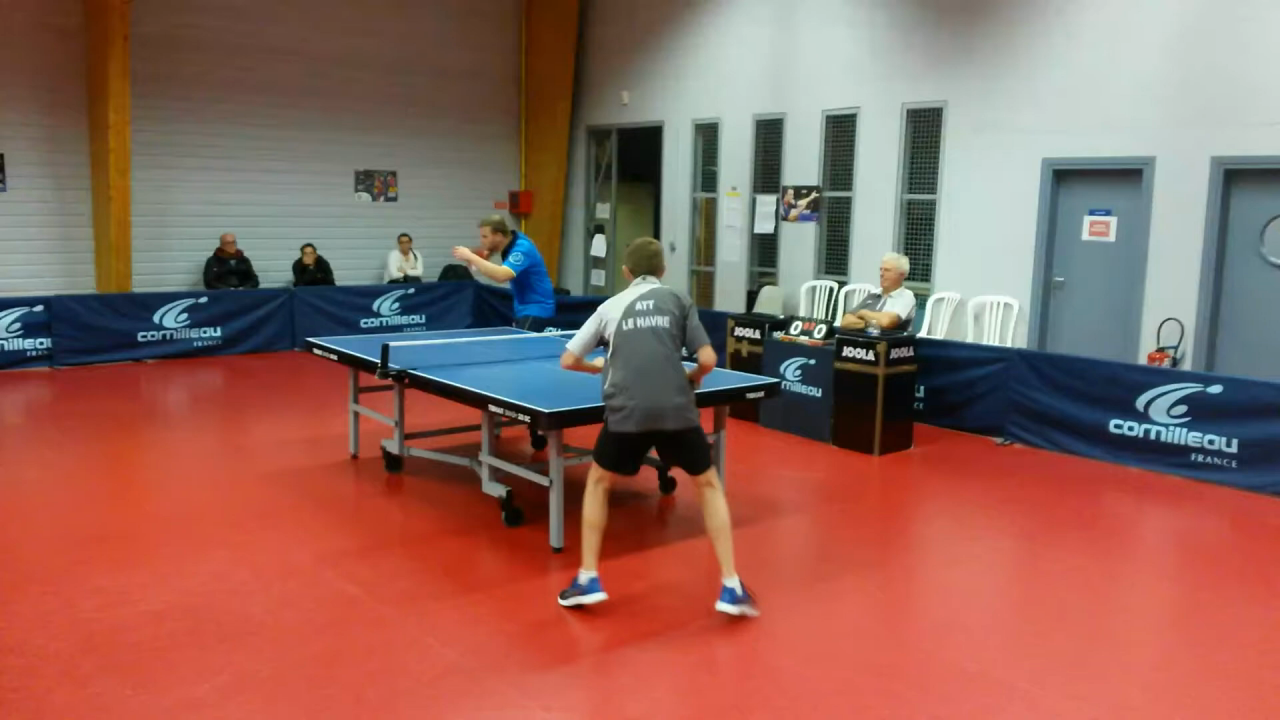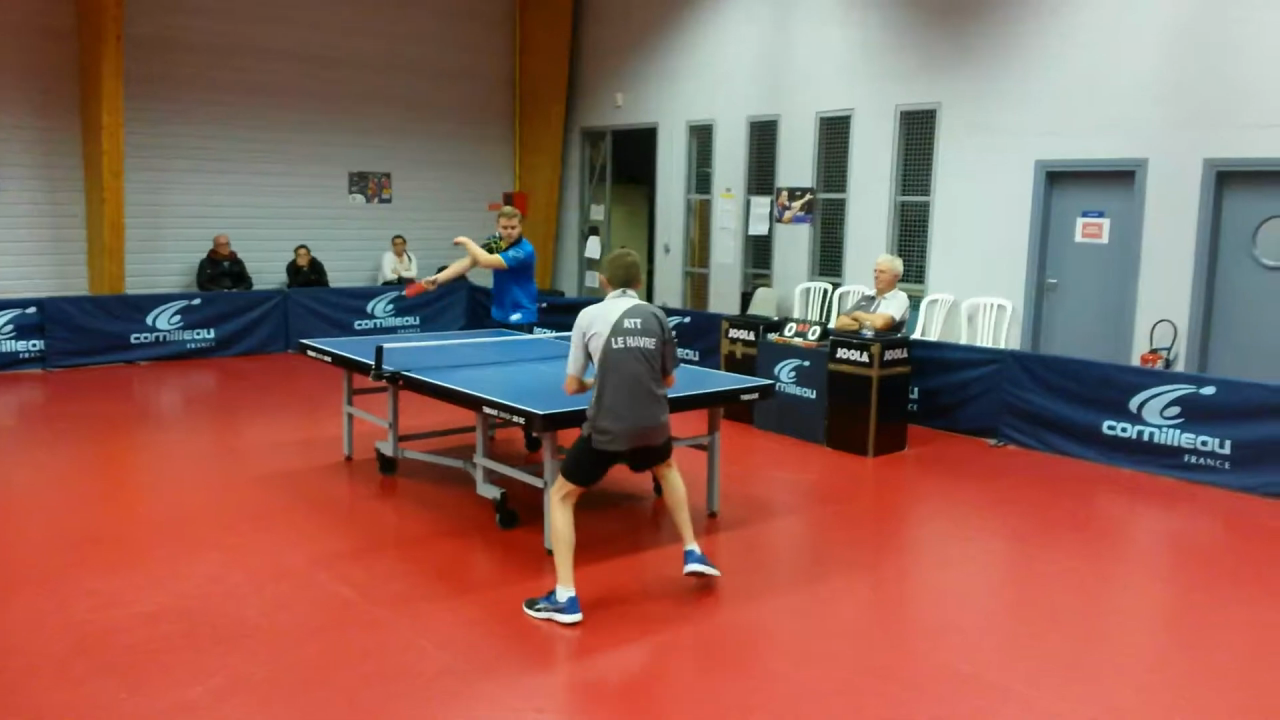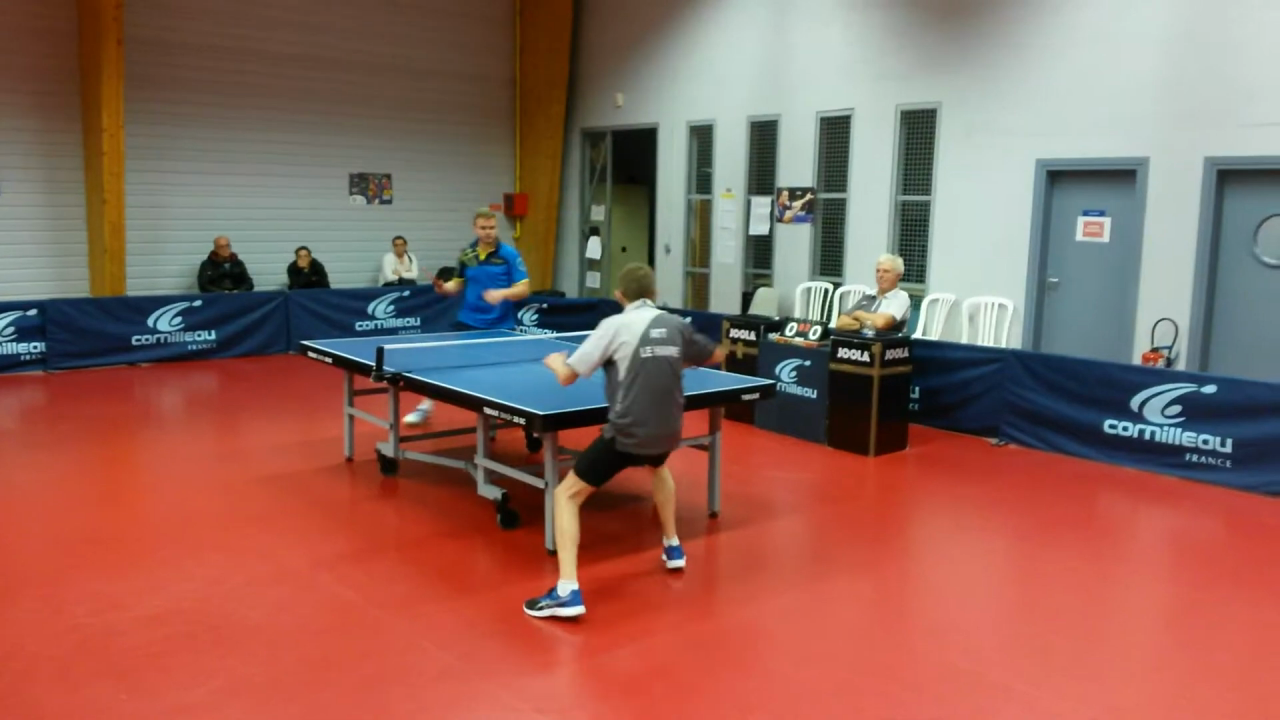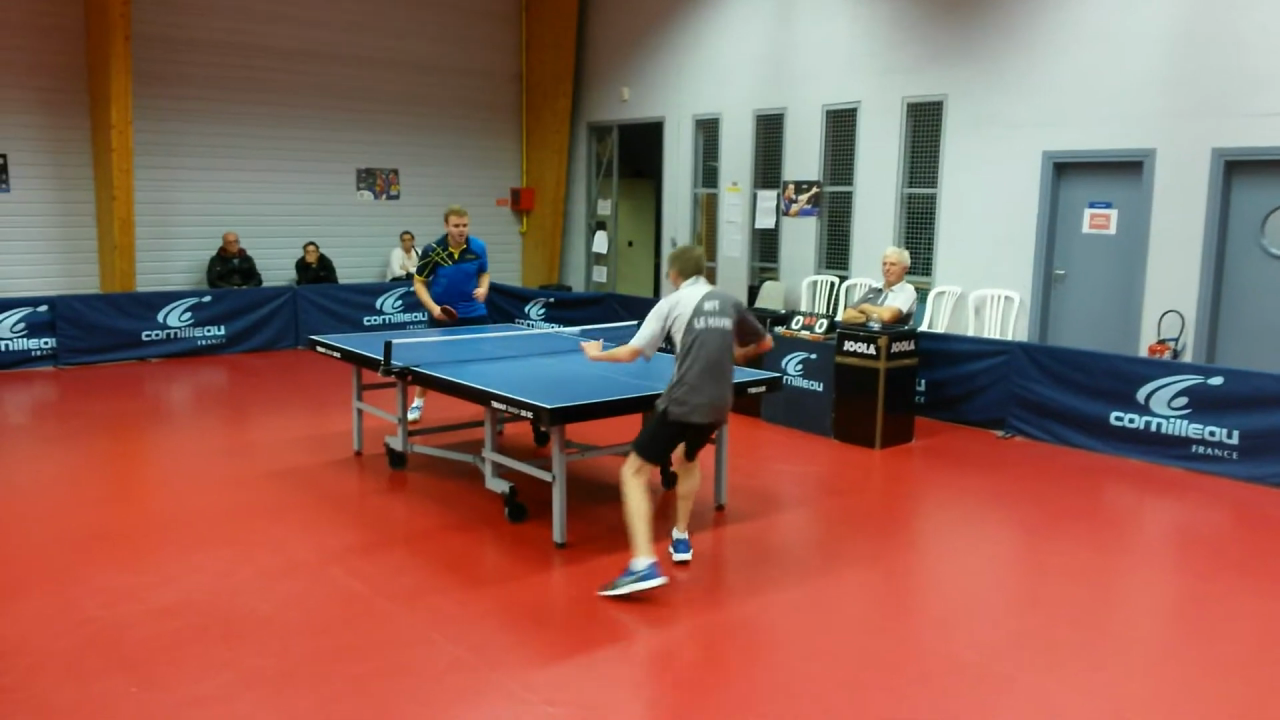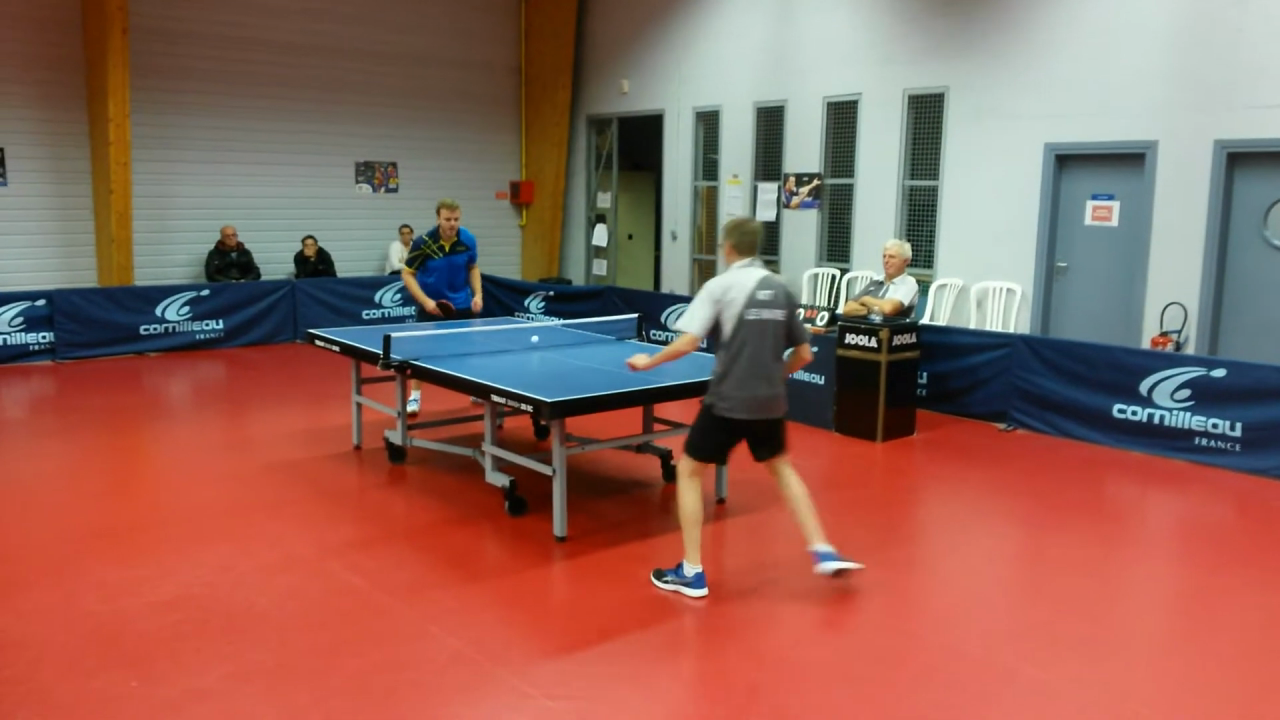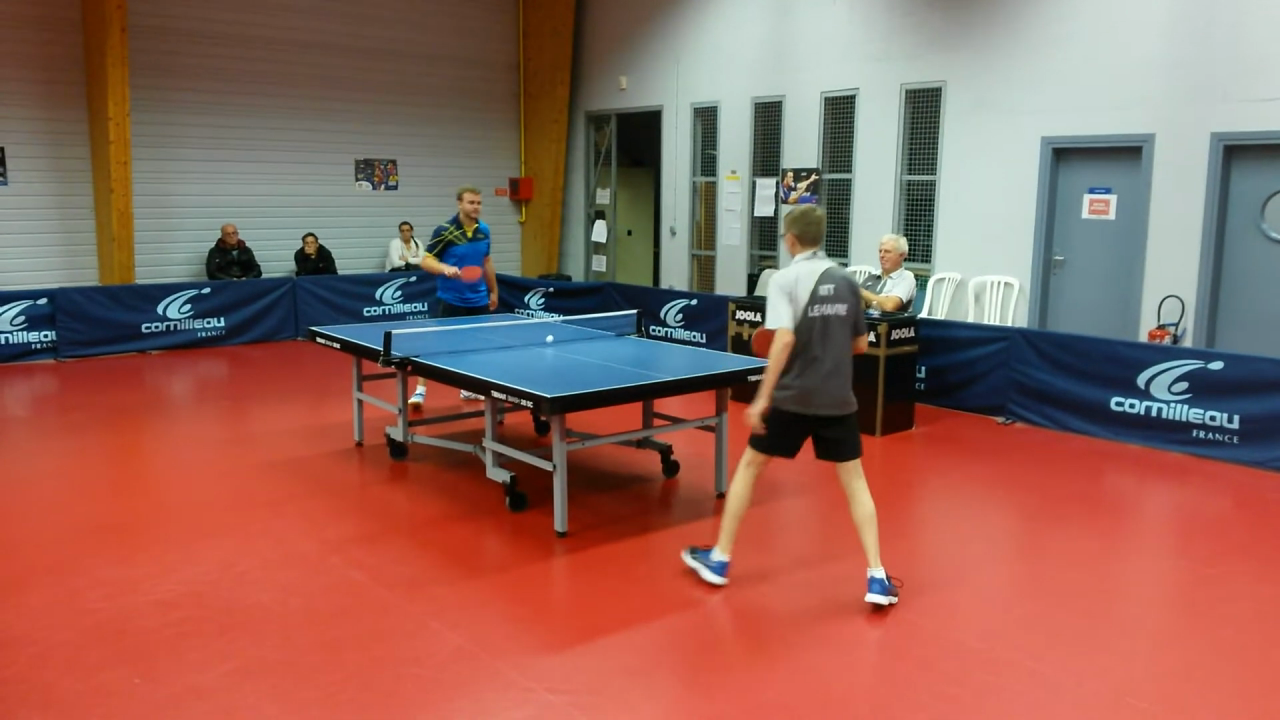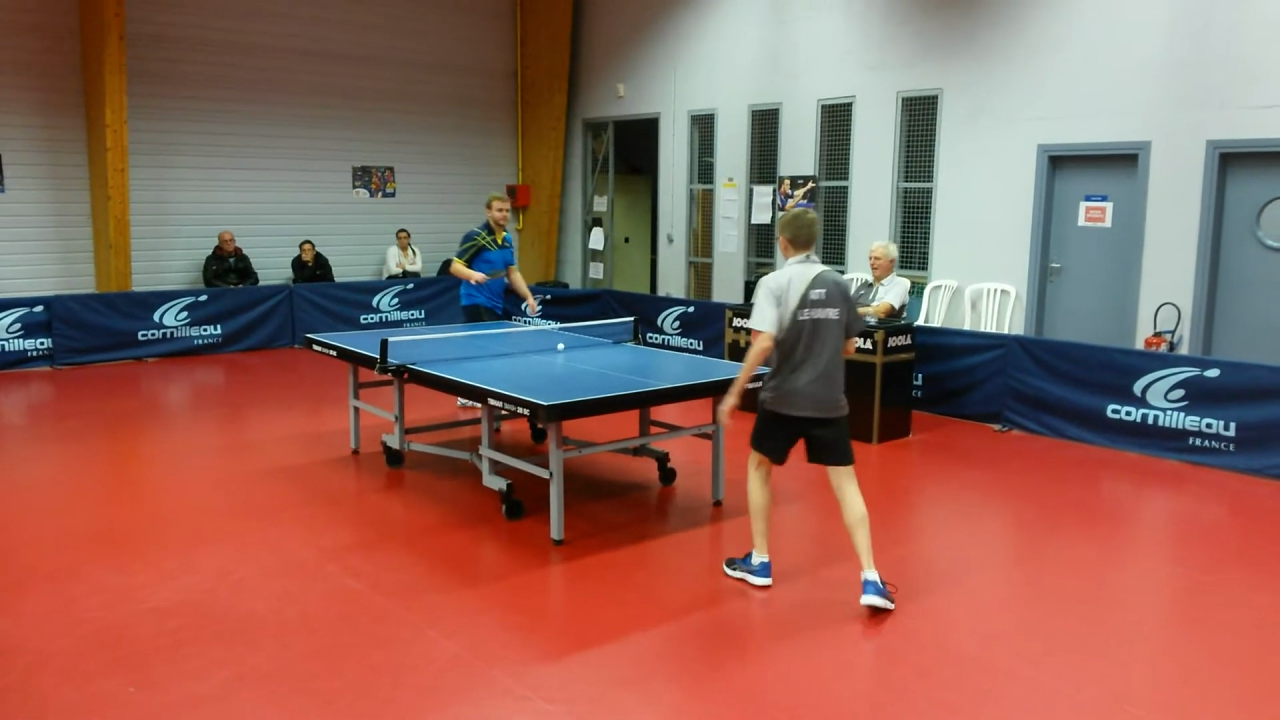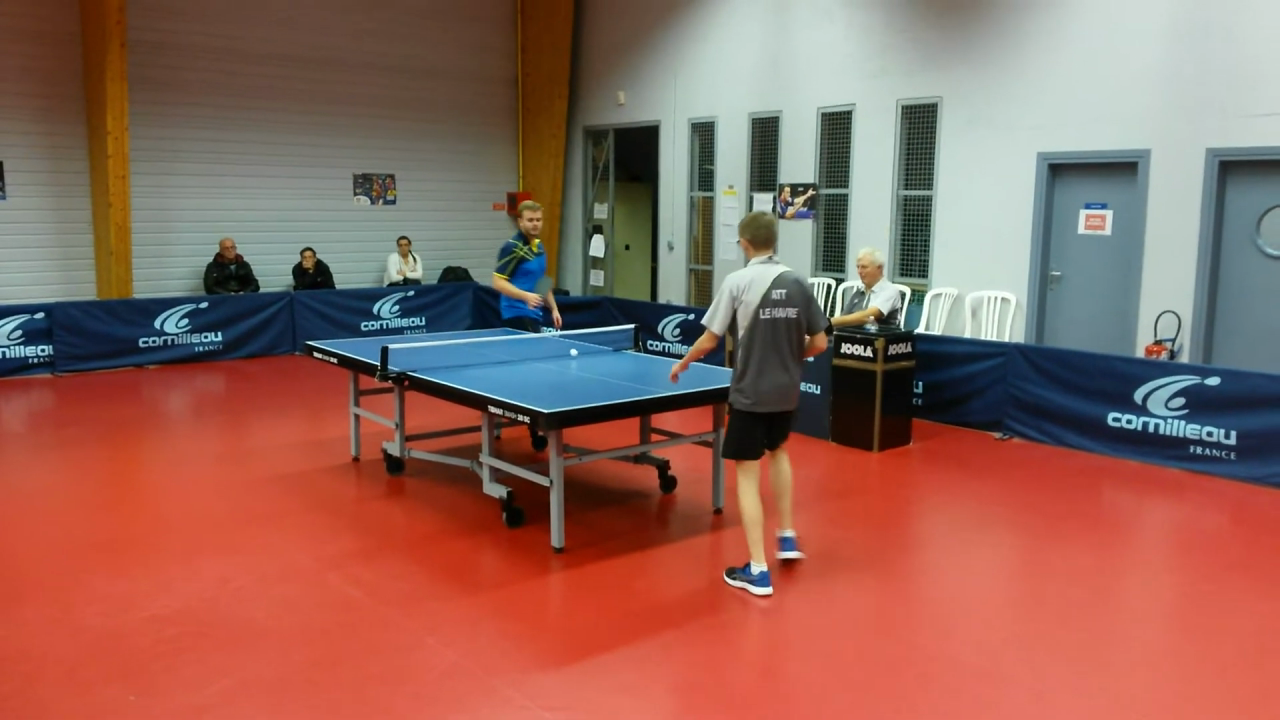
dt=0.3s
person 1, frame 1
left shoulder: (611, 306)
right shoulder: (676, 301)
left elbow: (568, 360)
right elbow: (708, 360)
left wrist: (598, 364)
left hip: (628, 416)
right hip: (677, 414)
left knee: (597, 483)
right knee: (710, 486)
left ankle: (588, 579)
right ankle: (731, 588)
person 1, frame 2
left shoulder: (589, 316)
right shoulder: (656, 317)
left elbow: (571, 386)
right elbow: (668, 380)
left hip: (606, 430)
right hip: (651, 426)
left knee: (561, 496)
right knee: (667, 469)
left ankle: (565, 597)
right ankle: (692, 552)
person 1, frame 3
left shoulder: (615, 326)
right shoulder: (678, 326)
left elbow: (567, 376)
right elbow: (716, 356)
left wrist: (556, 363)
left hip: (626, 435)
right hip: (666, 433)
left knee: (567, 496)
right knee: (655, 464)
left ankle: (567, 592)
right ankle: (672, 547)
person 1, frame 4
left shoulder: (672, 303)
right shoulder: (730, 303)
left elbow: (633, 351)
right elbow: (765, 343)
left wrist: (597, 353)
left hip: (681, 405)
right hip: (717, 406)
left knee: (633, 473)
right knee: (687, 458)
left ankle: (644, 565)
right ankle: (680, 539)
person 1, frame 5
left shoulder: (718, 287)
right shoulder: (782, 290)
left elbow: (687, 343)
right elbow: (802, 355)
left wrist: (649, 362)
left hip: (727, 402)
right hip: (769, 403)
left knee: (688, 473)
right knee: (782, 469)
left ankle: (692, 572)
right ankle: (822, 551)
person 1, frame 6
left shoulder: (784, 279)
right shoulder: (846, 280)
left elbow: (785, 340)
right elbow: (861, 344)
left wrist: (762, 397)
left hip: (793, 398)
right hip: (838, 400)
left knee: (749, 466)
right knee: (855, 481)
left ankle: (718, 558)
right ankle: (877, 578)
person 1, frame 7
left shoulder: (774, 282)
right shoulder: (838, 283)
left elbow: (764, 343)
right elbow: (847, 346)
left wrist: (734, 391)
left hip: (784, 400)
right hip: (829, 402)
left knee: (758, 469)
right knee: (845, 484)
left ankle: (758, 561)
right ankle: (871, 582)
person 1, frame 8
left shoulder: (737, 282)
right shoulder: (798, 282)
left elbow: (709, 339)
right elbow: (819, 344)
left wrist: (680, 365)
left hip: (750, 395)
right hip: (786, 393)
left knee: (746, 475)
right knee: (777, 454)
left ankle: (757, 569)
right ankle: (787, 537)
person 2, frame 1
left shoulder: (522, 249)
right shoulder: (510, 240)
left elbow: (501, 275)
left wrist: (471, 257)
right wrist: (484, 255)
left hip: (535, 307)
right hip: (527, 306)
person 2, frame 2
left shoulder: (525, 250)
right shoulder: (494, 241)
left elbow: (488, 262)
right elbow: (466, 263)
left wrist: (468, 242)
right wrist: (437, 278)
left hip: (520, 316)
right hip: (499, 314)
person 2, frame 3
left shoulder: (509, 255)
right shoulder: (466, 254)
left elbow: (524, 288)
right elbow: (457, 285)
left wrist: (502, 294)
right wrist: (445, 287)
left hip: (500, 325)
right hip: (467, 321)
right ankle: (425, 406)
person 2, frame 4
left shoulder: (478, 247)
right shoulder: (432, 251)
right elbow: (419, 282)
left wrist: (483, 288)
right wrist: (432, 306)
left hip: (474, 313)
right hip: (443, 314)
right ankle: (417, 404)
person 2, frame 5
left shoulder: (468, 239)
right shoulder: (423, 242)
left elbow: (473, 268)
right elbow: (407, 274)
left wrist: (478, 295)
right wrist: (425, 300)
left hip: (461, 305)
right hip: (432, 305)
right ankle: (414, 397)
person 2, frame 6
left shoulder: (483, 230)
right shoulder: (444, 231)
right elbow: (426, 261)
left wrist: (493, 290)
right wrist: (445, 268)
left hip: (478, 300)
right hip: (451, 300)
left ankle: (469, 388)
right ankle: (420, 390)
person 2, frame 7
left shoulder: (507, 240)
right shoulder: (475, 236)
left elbow: (513, 273)
right elbow: (455, 267)
left wrist: (528, 297)
right wrist: (472, 274)
left hip: (493, 304)
right hip: (476, 302)
person 2, frame 8
left shoulder: (539, 247)
right shoulder: (512, 247)
right elbow: (498, 282)
left wrist: (553, 308)
right wrist: (524, 295)
left hip: (533, 315)
right hip: (519, 314)
right ankle: (534, 422)
